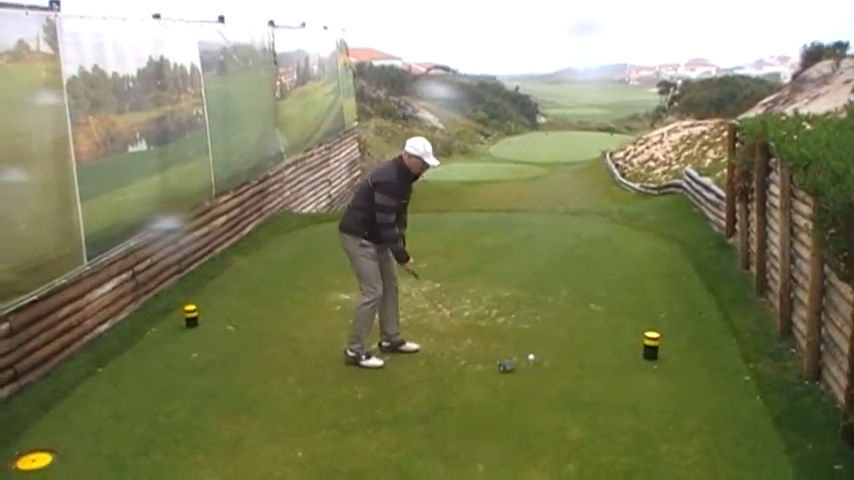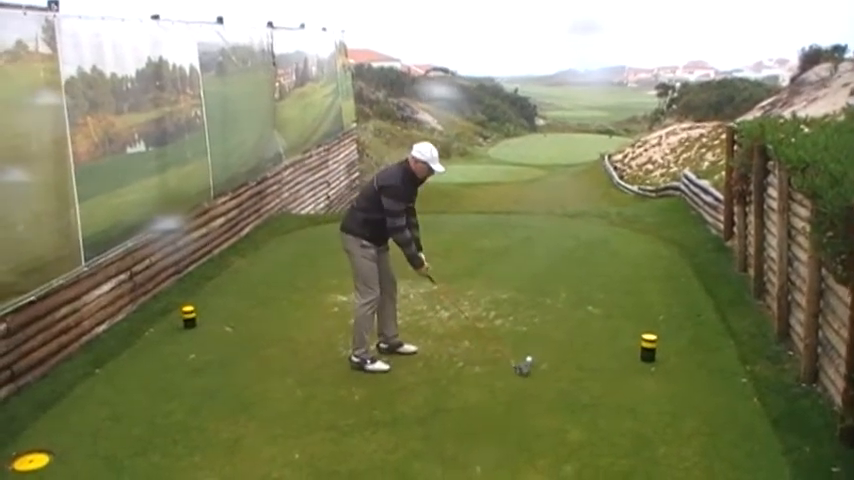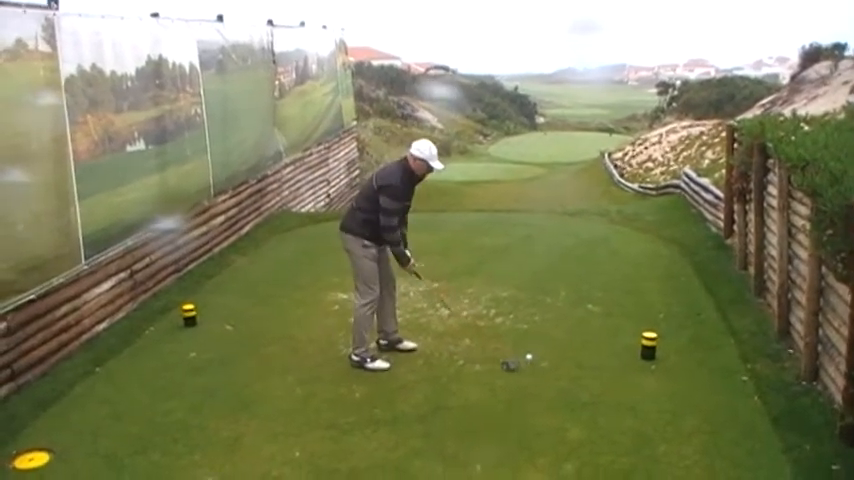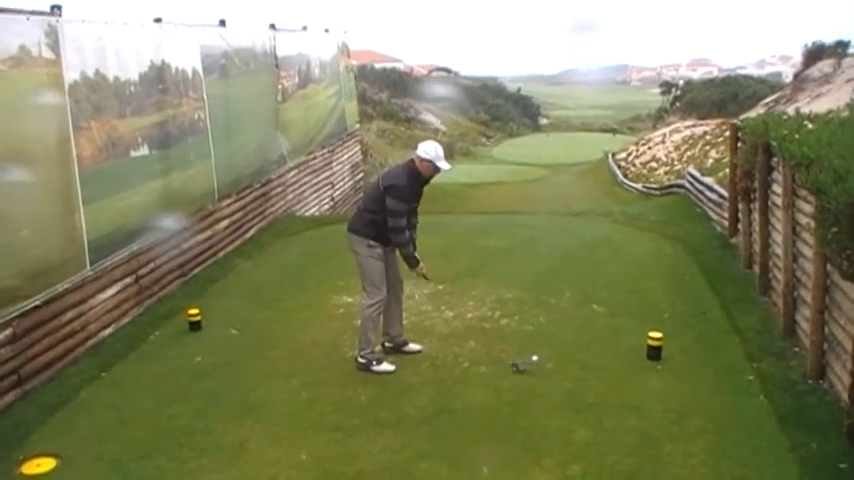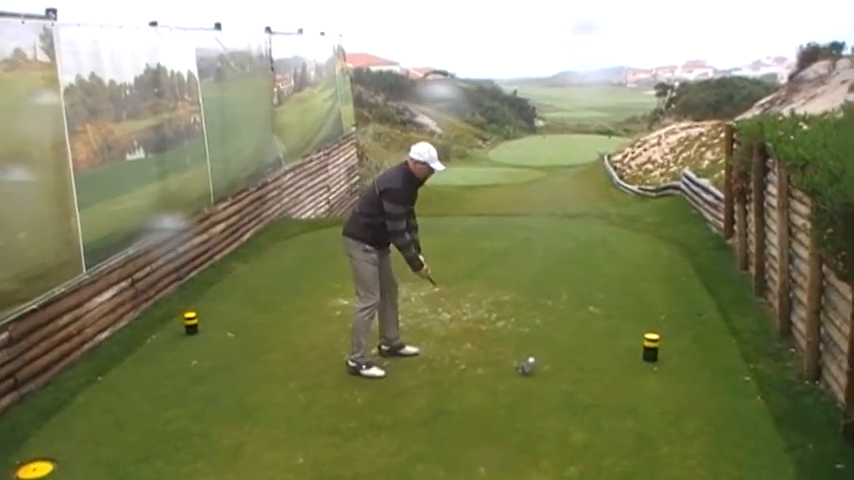
dt=0.3s
person 1, frame 1
left shoulder: (403, 176)
right shoulder: (389, 179)
left elbow: (399, 216)
right elbow: (387, 223)
left wrist: (402, 252)
right wrist: (402, 256)
left hip: (374, 236)
right hip: (357, 236)
left knee: (390, 286)
right knee: (372, 292)
left ankle: (390, 339)
right ankle: (355, 350)
person 1, frame 2
left shoulder: (408, 179)
right shoulder: (394, 182)
left elbow: (409, 217)
right elbow: (397, 227)
left wrist: (419, 251)
right wrist: (415, 262)
left hip: (375, 237)
right hip: (358, 237)
left knee: (388, 287)
right knee: (369, 294)
left ankle: (388, 340)
right ankle: (359, 355)
person 1, frame 3
left shoulder: (405, 176)
right shoulder: (394, 181)
left elbow: (398, 219)
right elbow: (388, 225)
left wrist: (404, 249)
right wrist: (402, 258)
left hip: (373, 236)
right hip: (358, 236)
left knee: (387, 285)
right knee: (368, 294)
left ankle: (388, 337)
right ankle: (359, 353)
person 1, frame 4
left shoulder: (413, 179)
right shoulder: (400, 183)
left elbow: (409, 219)
right elbow: (397, 227)
left wrist: (413, 252)
right wrist: (412, 261)
left hip: (382, 237)
right hip: (366, 238)
left knee: (394, 287)
right knee: (376, 295)
left ankle: (393, 340)
right ankle: (365, 356)
person 1, frame 5
left shoulder: (408, 181)
right shoulder: (395, 186)
left elbow: (408, 221)
right elbow: (397, 230)
left wrist: (418, 254)
right wrist: (416, 263)
left hip: (377, 241)
right hip: (361, 242)
left knee: (389, 291)
right knee: (369, 299)
left ankle: (390, 343)
right ankle: (357, 360)
